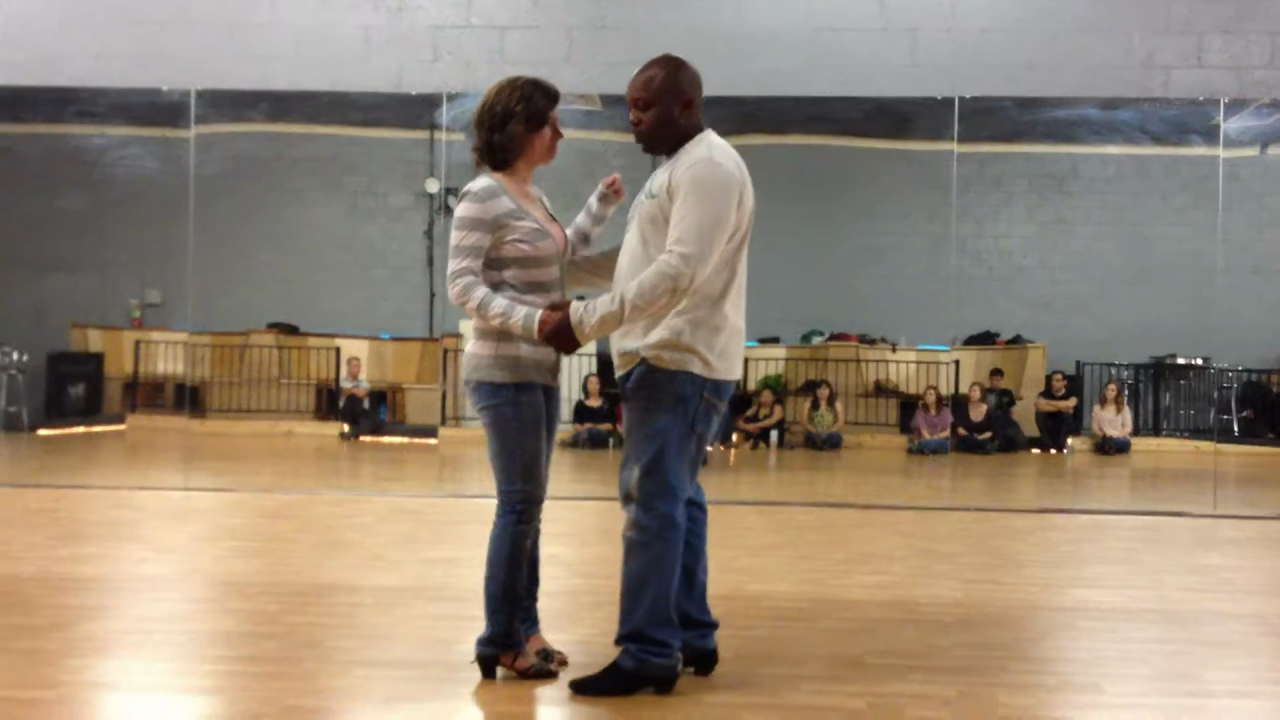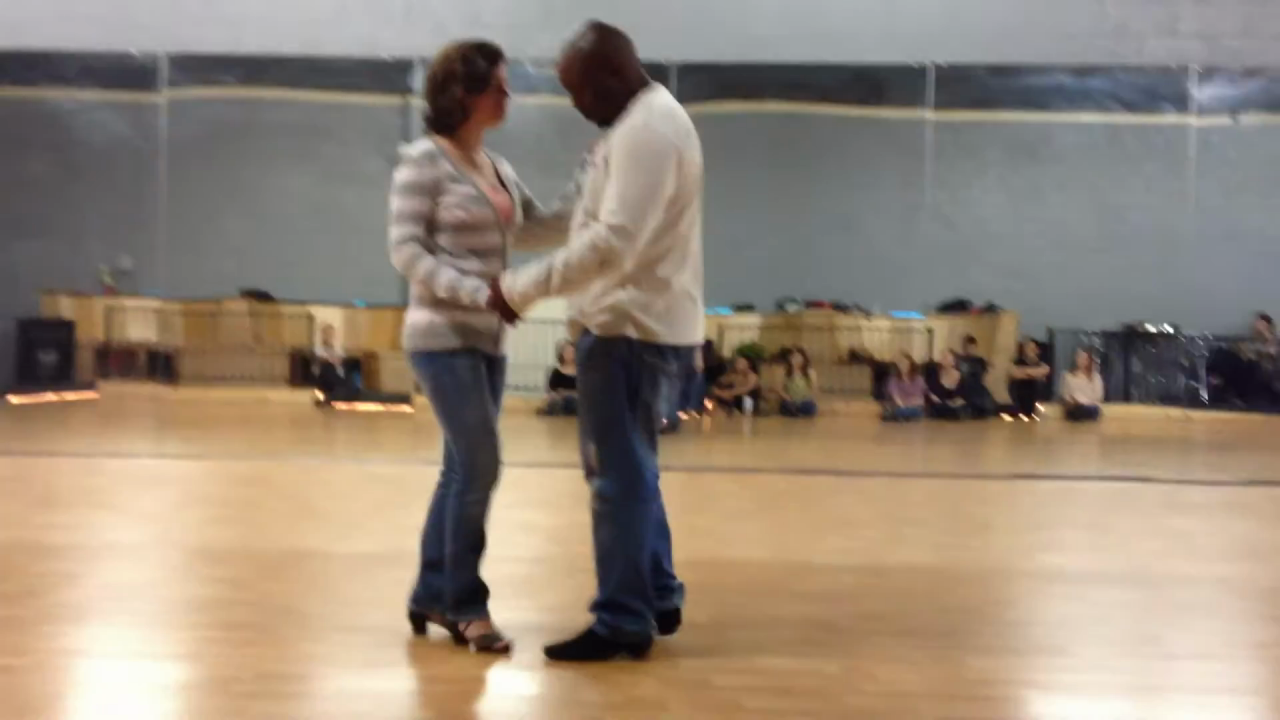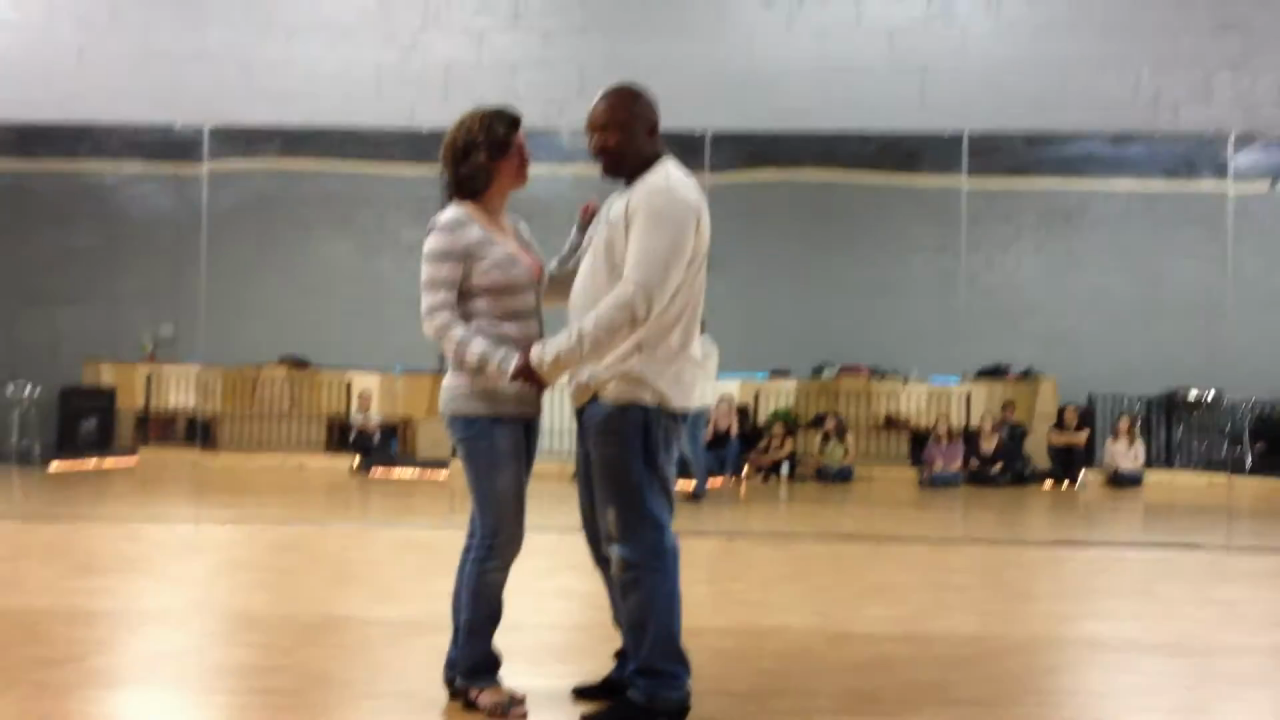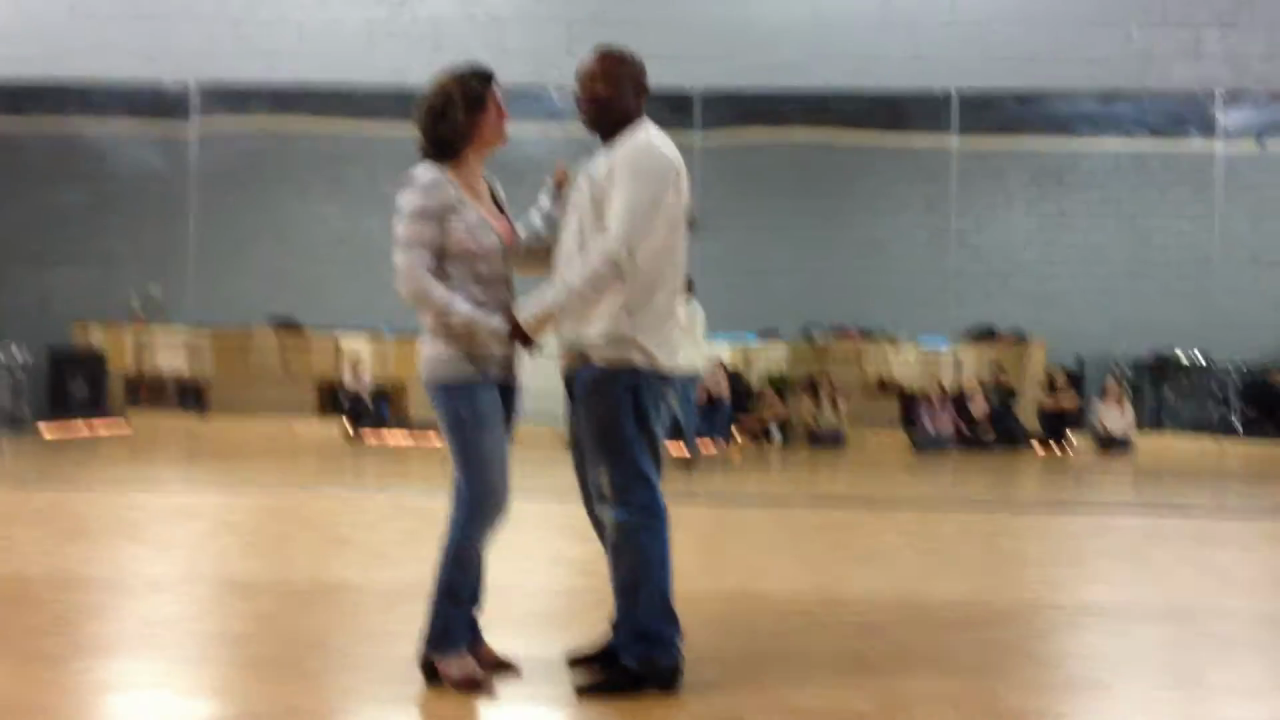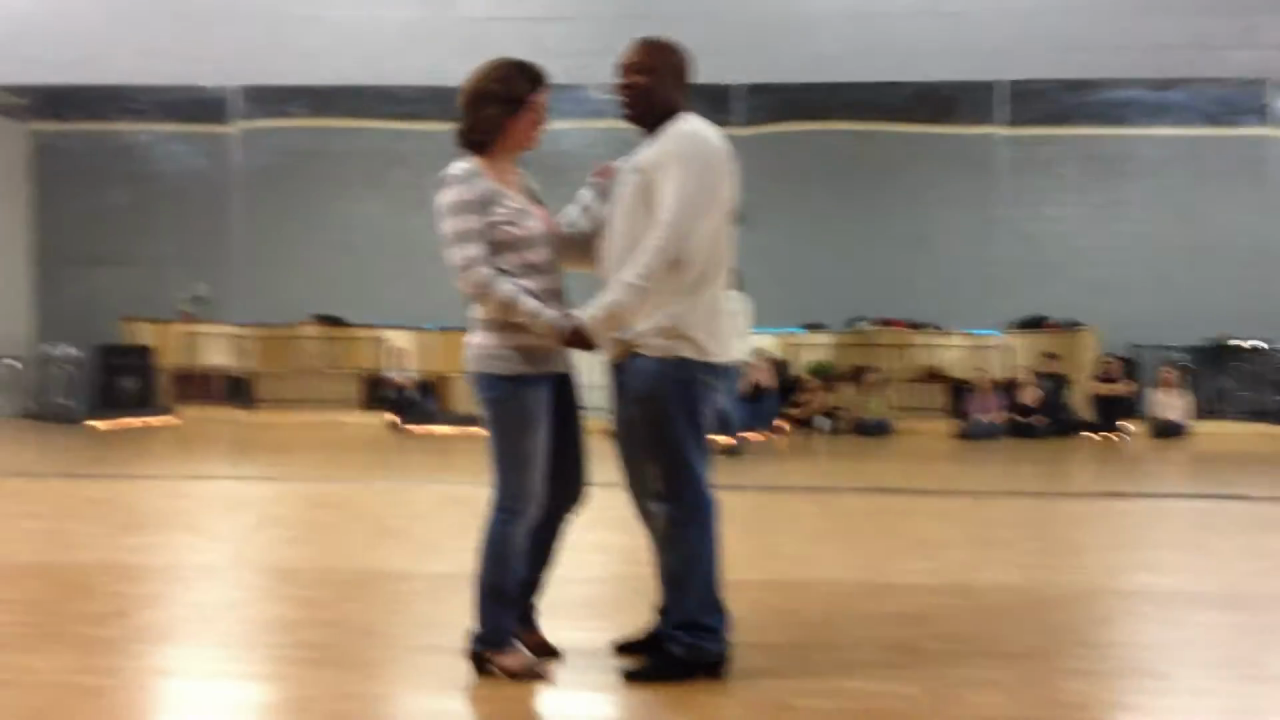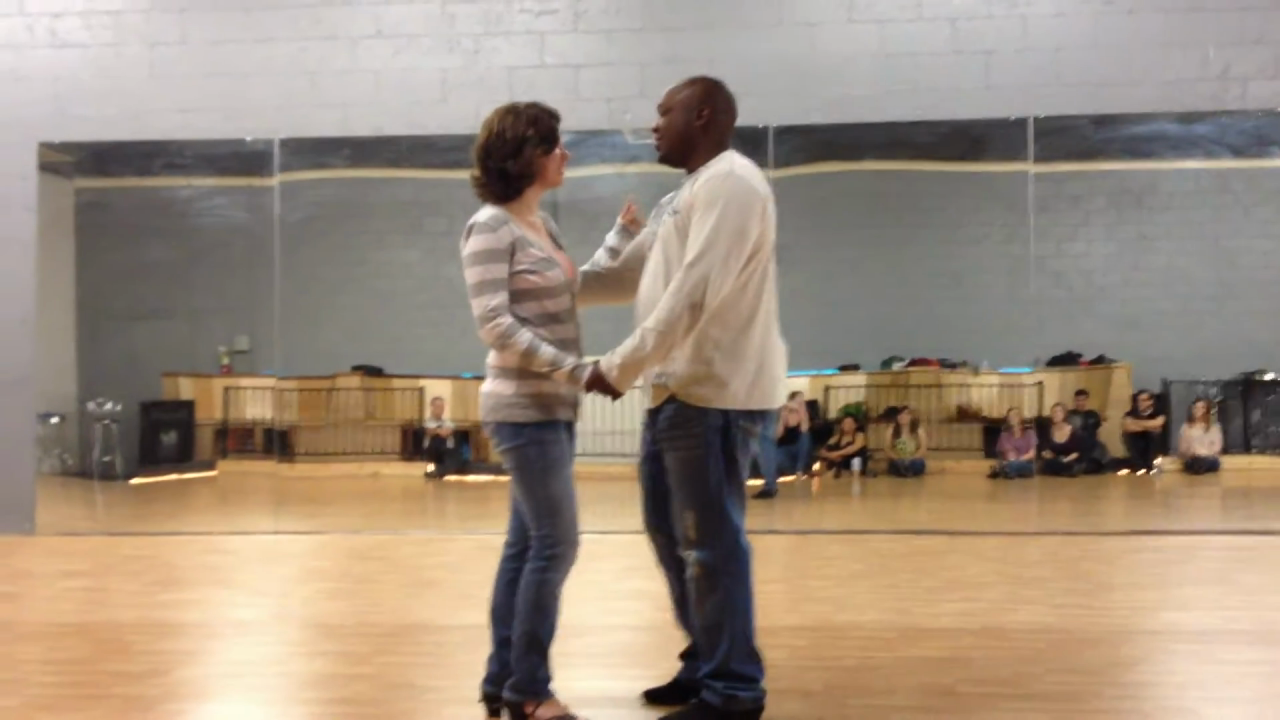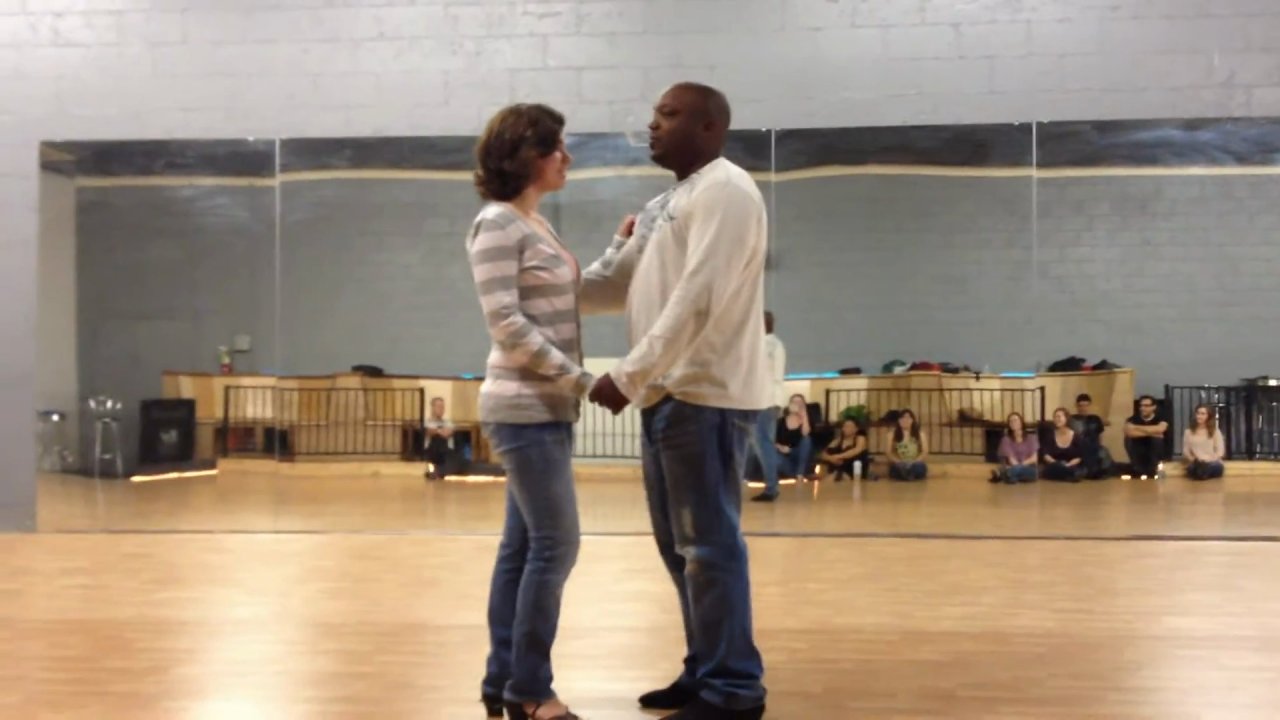
dt=0.7s
person 1, frame 1
left shoulder: (708, 165)
right shoulder: (679, 168)
left elbow: (680, 272)
left wrist: (586, 319)
right wrist: (586, 318)
left hip: (680, 362)
right hip: (665, 358)
left knee: (651, 501)
right knee: (676, 499)
left ankle: (648, 653)
right ankle: (691, 636)
person 1, frame 2
left shoulder: (648, 129)
right shoulder: (643, 121)
left elbow: (612, 242)
left wrist: (520, 288)
right wrist: (528, 284)
left hip: (633, 327)
right hip: (639, 322)
left knee: (618, 471)
right knee: (630, 465)
left ankle: (623, 619)
right ankle: (656, 596)
person 1, frame 3
left shoulder: (667, 194)
right shoulder: (631, 197)
left elbow: (636, 303)
left wrist: (549, 358)
right wrist: (559, 362)
left hip: (637, 396)
right hip: (608, 392)
left knee: (638, 542)
right knee: (612, 540)
right ankle: (637, 668)
person 1, frame 4
left shoulder: (645, 154)
right shoulder: (610, 158)
left elbow: (618, 258)
left wrist: (535, 314)
left hip: (624, 359)
right hip: (599, 355)
left knee: (629, 505)
right knee: (611, 505)
left ankle: (652, 654)
right ankle: (632, 636)
person 1, frame 5
left shoulder: (692, 143)
right shoulder: (647, 154)
left elbow: (670, 250)
right elbow: (616, 246)
left wrist: (596, 318)
left hip: (672, 349)
right hip: (639, 348)
left knee: (677, 496)
right knee: (658, 496)
left ankle: (698, 639)
right ankle: (679, 622)
person 1, frame 6
left shoulder: (729, 182)
right shoulder: (694, 191)
left elbow: (694, 294)
right elbow: (643, 278)
left wrist: (618, 367)
left hip: (715, 395)
right hip: (680, 392)
left knee: (710, 544)
right knee: (670, 530)
right ankle: (705, 664)
person 1, frame 7
left shoulder: (725, 190)
right shoulder: (671, 203)
left elbow: (698, 300)
right elbow: (620, 284)
left wrist: (627, 375)
left hip: (706, 399)
right hip: (670, 397)
left knee: (709, 543)
right knee: (680, 544)
person 2, frame 1
left shoulder: (534, 198)
right shoulder: (482, 197)
left elbow: (558, 263)
right elbow: (462, 284)
left wrist: (599, 210)
right wrist: (530, 321)
left hip: (539, 372)
right hip: (504, 372)
left knee: (527, 504)
right knee: (519, 503)
left ankle: (522, 627)
right ankle: (500, 642)
person 2, frame 2
left shoulder: (498, 168)
right shoulder: (423, 161)
left elbow: (538, 229)
right elbow: (405, 250)
right wrist: (477, 292)
left hip: (486, 340)
right hip: (443, 337)
left knee: (464, 470)
right knee: (477, 467)
left ankle: (432, 596)
right ankle: (463, 604)
person 2, frame 3
left shoulder: (515, 228)
right shoulder: (452, 227)
left elbow: (547, 290)
right elbow: (438, 318)
right wrist: (504, 364)
left hip: (520, 404)
right hip: (482, 405)
left knee: (491, 537)
right knee: (500, 538)
left ankle: (463, 666)
person 2, frame 4
left shoulder: (490, 188)
right shoulder: (428, 186)
left elbow: (518, 252)
right elbow: (414, 280)
left wrist: (553, 199)
right wrist: (491, 326)
left hip: (496, 366)
right hip: (459, 366)
left knee: (476, 500)
right knee: (484, 497)
left ankle: (463, 634)
right ankle: (443, 643)
person 2, frame 5
left shoulder: (519, 180)
right shoulder: (465, 180)
right elbow: (474, 275)
left wrist: (594, 198)
right wrist: (559, 324)
left hip: (547, 362)
right hip: (507, 361)
left knee: (565, 491)
right knee: (522, 502)
left ankle: (516, 613)
right ankle: (495, 638)
person 2, frame 6
left shoulder: (541, 223)
right shoulder: (490, 227)
left elbow: (577, 290)
right elbow: (495, 325)
left wrist: (625, 233)
right wrist: (578, 371)
left hip: (550, 408)
right hip: (523, 408)
left knee: (527, 545)
right knee: (555, 544)
person 2, frame 7
left shoulder: (536, 223)
right shoulder: (498, 223)
left elbow: (571, 302)
right elbow: (507, 325)
right wrist: (581, 378)
left hip: (545, 408)
right hip: (525, 408)
left knee: (524, 546)
right knee: (555, 545)
